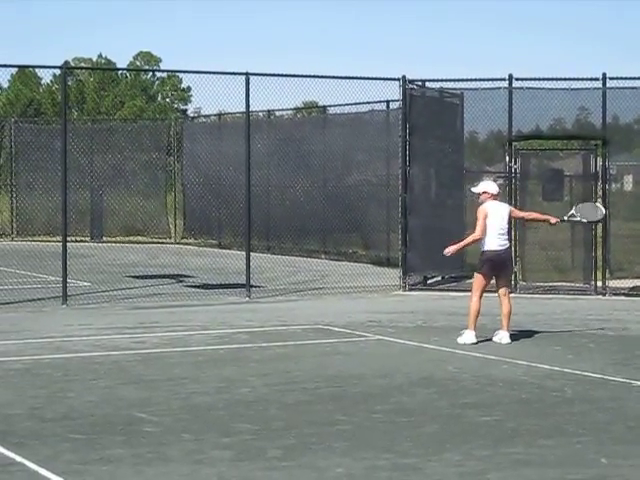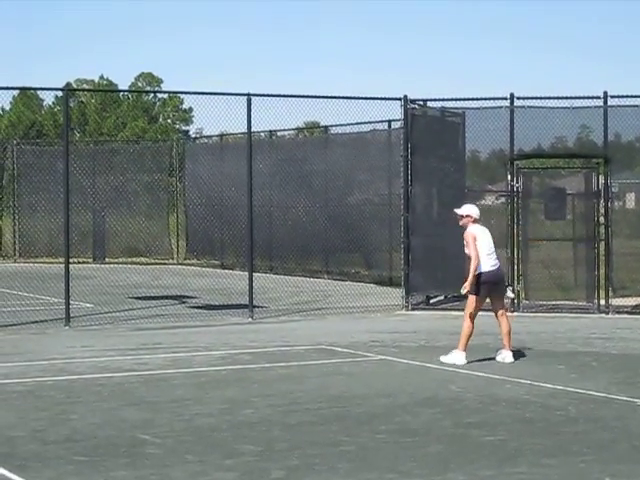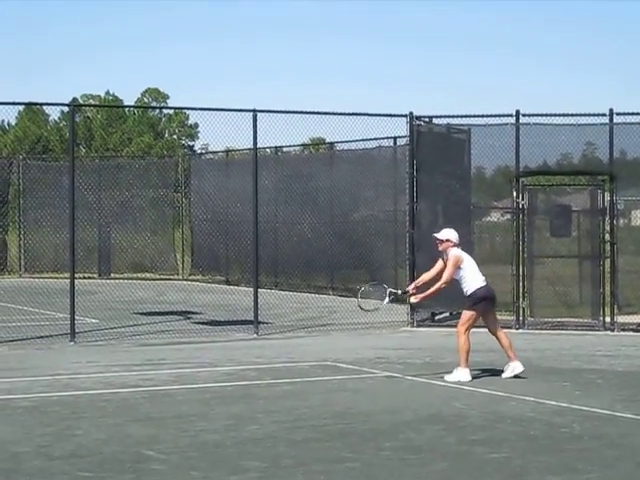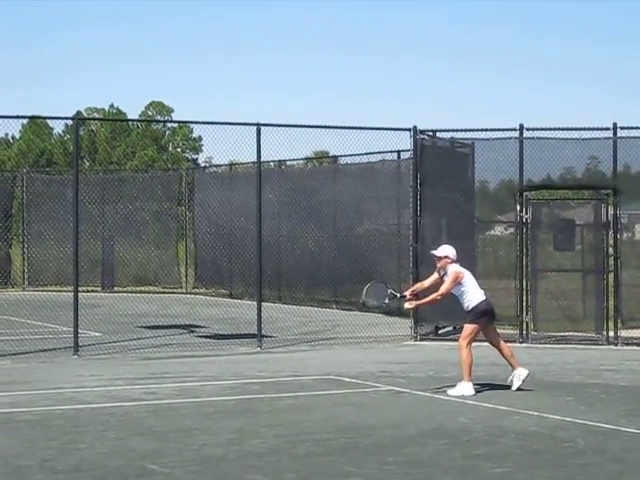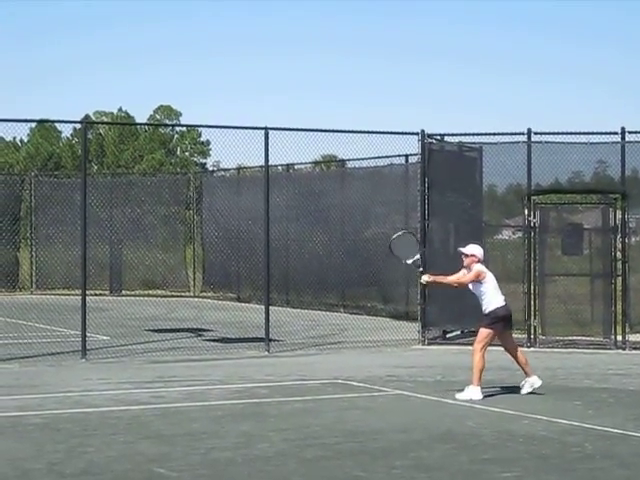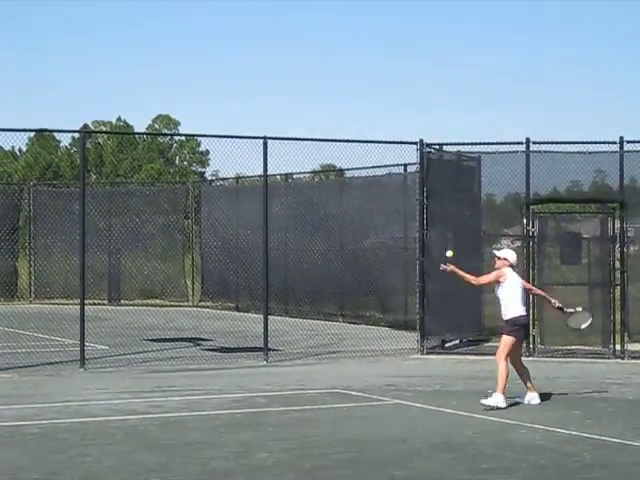
dt=0.4s
person 1, frame 1
left shoulder: (483, 208)
right shoulder: (506, 207)
left elbow: (478, 235)
right elbow: (527, 215)
left wrist: (457, 247)
right wrist: (549, 218)
left hip: (489, 255)
right hip: (505, 253)
left knee: (476, 294)
right knee: (504, 294)
left ankle: (470, 333)
right ankle: (504, 333)
person 1, frame 2
left shoulder: (469, 232)
right shoulder: (484, 230)
left elbow: (475, 258)
left wrist: (470, 280)
left hip: (484, 276)
right hip: (497, 273)
left knee: (469, 315)
right knee: (501, 313)
left ankle: (460, 354)
right ankle: (507, 352)
person 1, frame 3
left shoulder: (455, 256)
right shoulder: (446, 256)
left elbow: (444, 282)
right elbow: (431, 273)
left wrist: (423, 296)
right wrist: (414, 285)
left hip: (478, 294)
right hip: (484, 293)
left knee: (462, 330)
right knee: (495, 329)
left ankle: (463, 371)
right ankle: (514, 363)
person 1, frame 4
left shoulder: (455, 272)
right shoulder: (442, 271)
left elbow: (439, 295)
right elbow: (425, 283)
left wrist: (416, 303)
right wrist: (411, 290)
left hip: (479, 308)
right hip: (481, 308)
left knee: (464, 344)
right knee: (496, 341)
left ankle: (466, 385)
right ankle: (518, 370)
person 1, frame 5
left shoulder: (478, 270)
right shoulder: (468, 270)
left elbow: (457, 282)
right elbow: (450, 279)
left wrist: (432, 279)
right wrist: (432, 277)
left hip: (496, 313)
right hip: (500, 312)
left knee: (478, 348)
right knee: (511, 348)
left ankle: (474, 389)
right ankle: (531, 378)
person 1, frame 6
left shoulder: (501, 274)
right shoulder: (515, 278)
left elbow: (476, 281)
right elbow: (533, 289)
left wrist: (454, 270)
right wrist: (550, 299)
left hip: (515, 322)
right hip: (517, 321)
left knee: (501, 357)
right knee: (516, 361)
left ankle: (499, 396)
right ankle: (532, 394)
